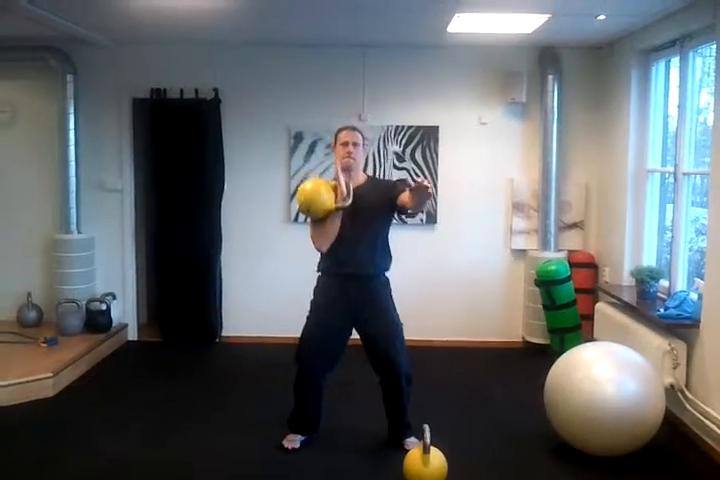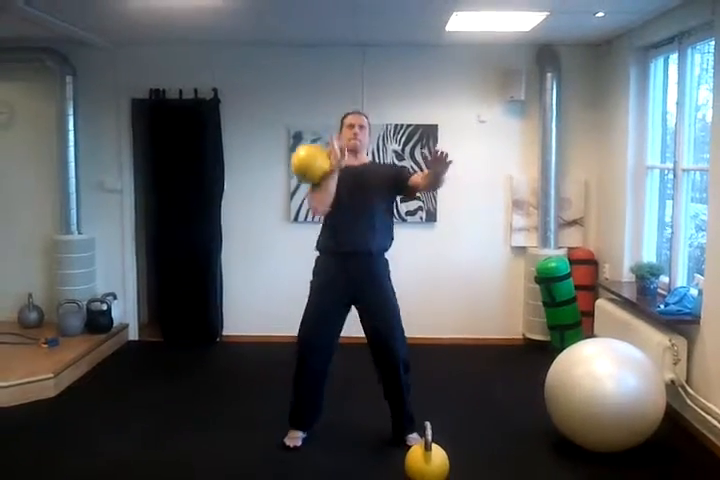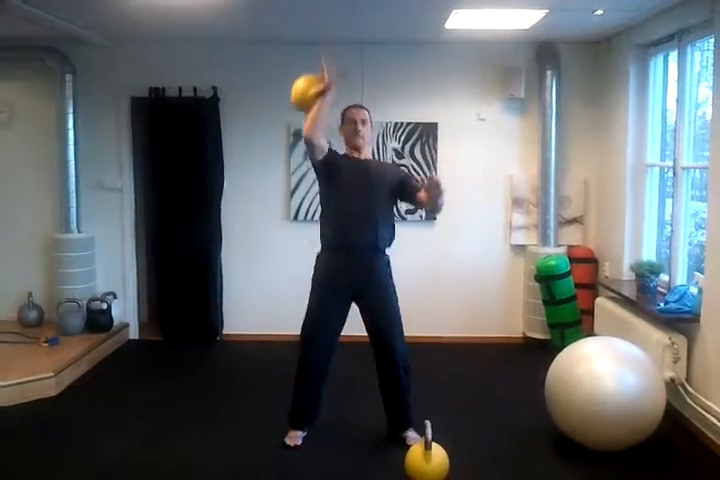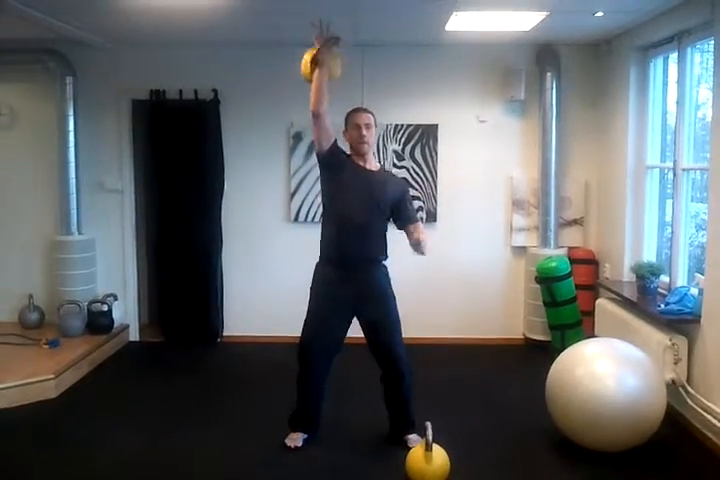
dt=0.2s
person 1, frame 1
left shoulder: (384, 189)
left elbow: (412, 202)
right elbow: (321, 244)
left wrist: (422, 194)
right wrist: (341, 205)
left hip: (373, 287)
right hip: (332, 287)
left knee: (395, 365)
right knee: (310, 360)
left ankle: (402, 431)
right ankle: (301, 427)
person 1, frame 2
left shoulder: (387, 173)
right shoulder: (329, 177)
left elbow: (427, 184)
right elbow: (318, 208)
left wrist: (436, 170)
right wrist: (333, 167)
left hip: (372, 269)
right hip: (332, 268)
left knee: (392, 350)
right knee: (311, 348)
left ankle: (405, 427)
right ankle: (300, 424)
person 1, frame 3
left shoulder: (391, 172)
right shoulder: (331, 165)
left elbow: (430, 204)
right elbow: (311, 137)
left wrist: (434, 193)
right wrist: (326, 95)
left hip: (375, 267)
right hip: (333, 264)
left knee: (392, 350)
right knee: (314, 347)
left ankle: (401, 425)
right ankle: (300, 423)
person 1, frame 4
left shoulder: (394, 183)
right shoulder: (334, 165)
left elbow: (412, 227)
right elbow: (318, 114)
left wrist: (419, 240)
right wrist: (322, 65)
left hip: (373, 276)
right hip: (332, 274)
left knee: (394, 356)
right knee: (313, 353)
left ankle: (404, 427)
right ankle: (302, 425)
